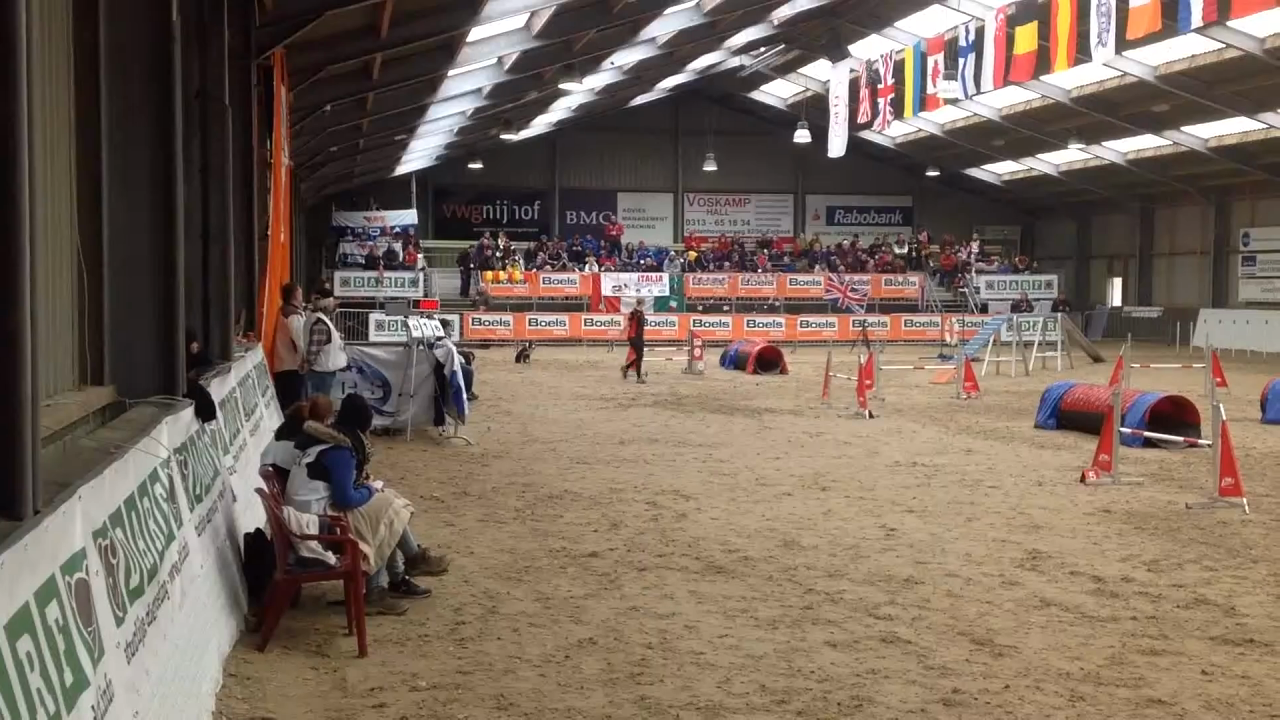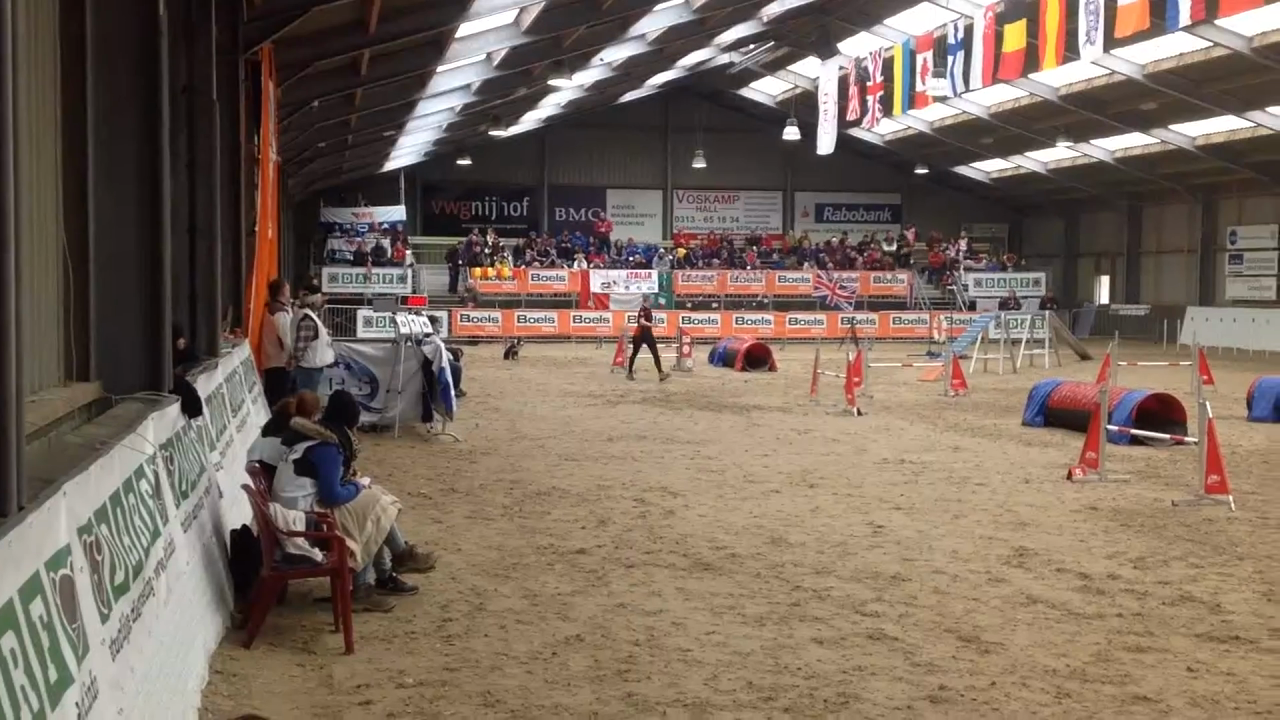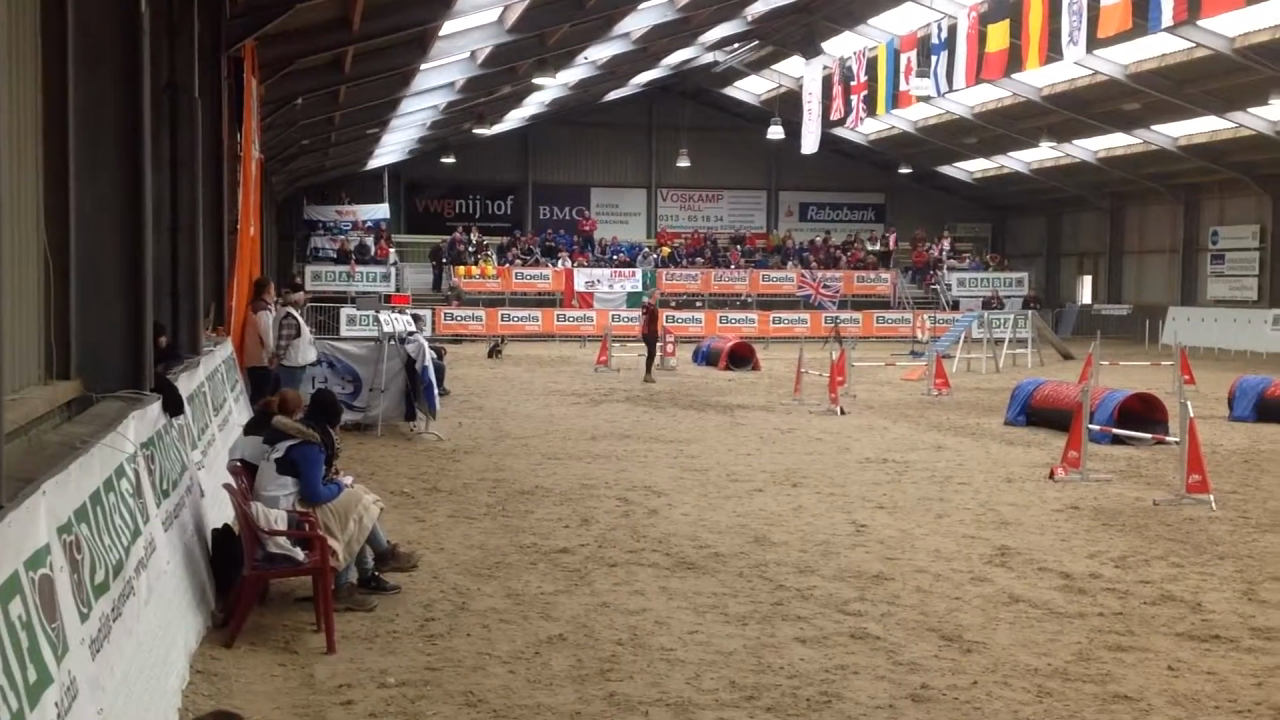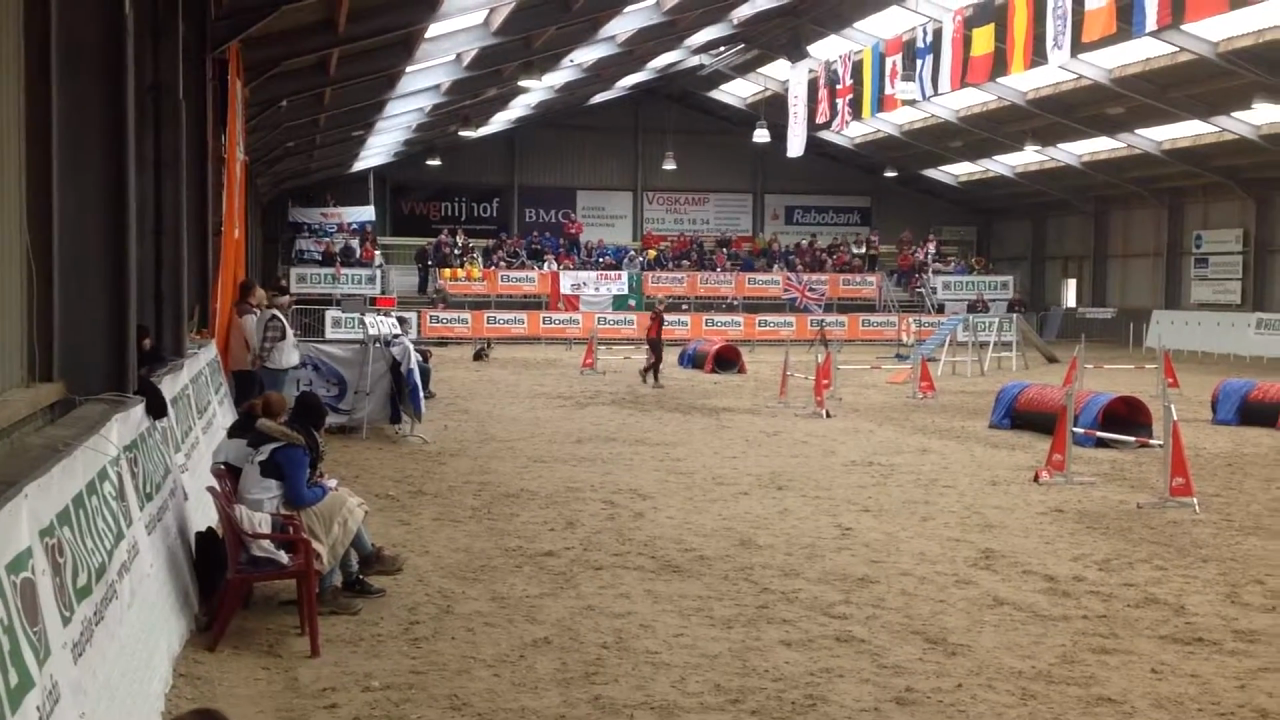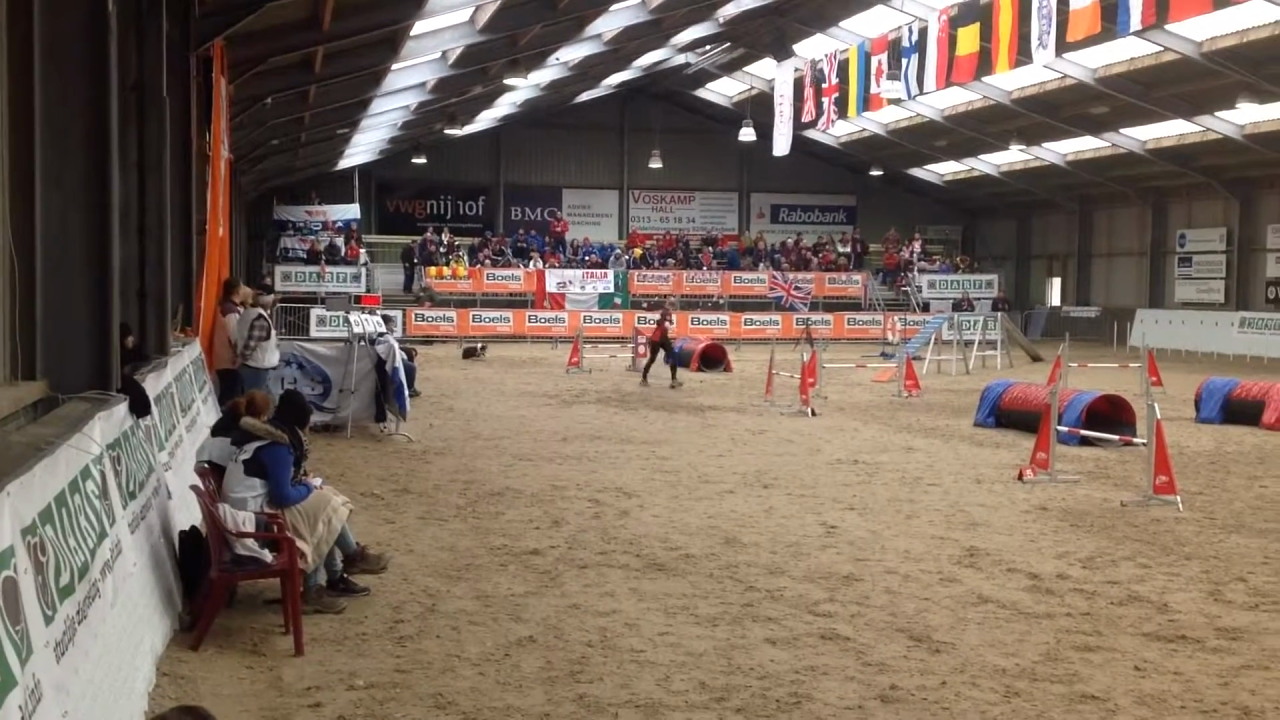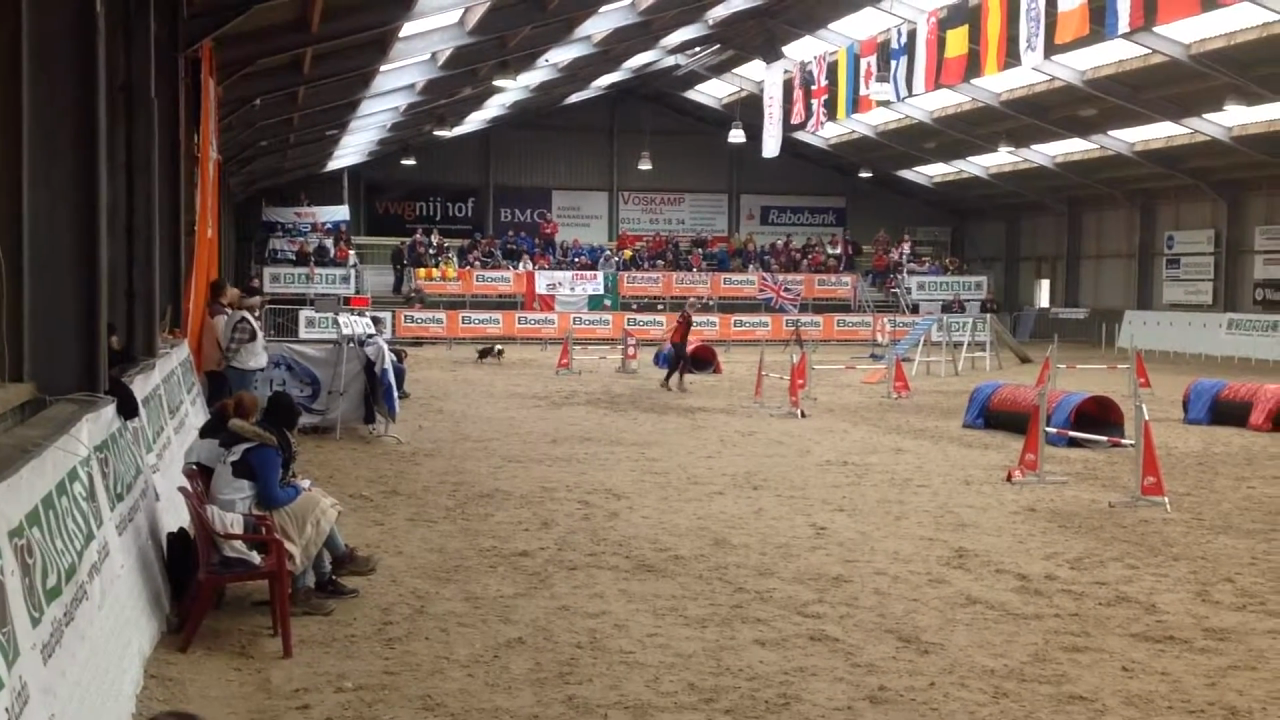
dt=0.3s
person 1, frame 1
left shoulder: (329, 438)
right shoulder: (340, 451)
right elbow: (345, 500)
left wrist: (365, 487)
right wrist: (370, 490)
left hip: (316, 506)
right hip: (318, 517)
left knee: (384, 506)
right knee: (389, 512)
left ankle: (396, 581)
right ankle: (414, 559)
person 1, frame 2
left shoulder: (317, 434)
right shoulder: (327, 447)
right elbow: (333, 496)
left wrist: (351, 482)
right wrist: (357, 486)
left hip: (301, 503)
right hip: (306, 512)
left knee: (371, 509)
right knee: (377, 509)
left ankle: (384, 578)
right ankle: (401, 556)
person 1, frame 3
left shoulder: (299, 432)
right shoulder: (309, 446)
right elbow: (315, 495)
left wrist: (335, 483)
right wrist: (340, 485)
left hip: (283, 502)
right hip: (287, 512)
left knee: (354, 502)
right knee: (359, 508)
left ankle: (366, 578)
right ankle: (384, 555)
person 1, frame 4
left shoulder: (283, 435)
right shoulder: (293, 449)
right elbow: (299, 498)
left wrist: (317, 484)
right wrist: (324, 488)
left hip: (267, 505)
right hip: (272, 514)
left knee: (338, 511)
right knee: (343, 511)
left ankle: (350, 580)
right ankle: (369, 558)
person 1, frame 5
left shoulder: (268, 433)
right shoulder: (278, 447)
right elbow: (283, 497)
left wrist: (302, 482)
right wrist: (309, 487)
left hip: (252, 504)
right hip: (256, 513)
left knee: (323, 508)
right knee: (328, 509)
left ankle: (334, 579)
right ankle: (353, 557)
person 1, frame 6
left shoulder: (256, 435)
right shoulder: (266, 449)
right elbow: (271, 498)
left wrist: (289, 484)
right wrist: (297, 489)
left hip: (242, 505)
right hip: (245, 515)
left knee: (311, 504)
right knee: (317, 510)
left ankle: (323, 581)
right ankle: (341, 559)
